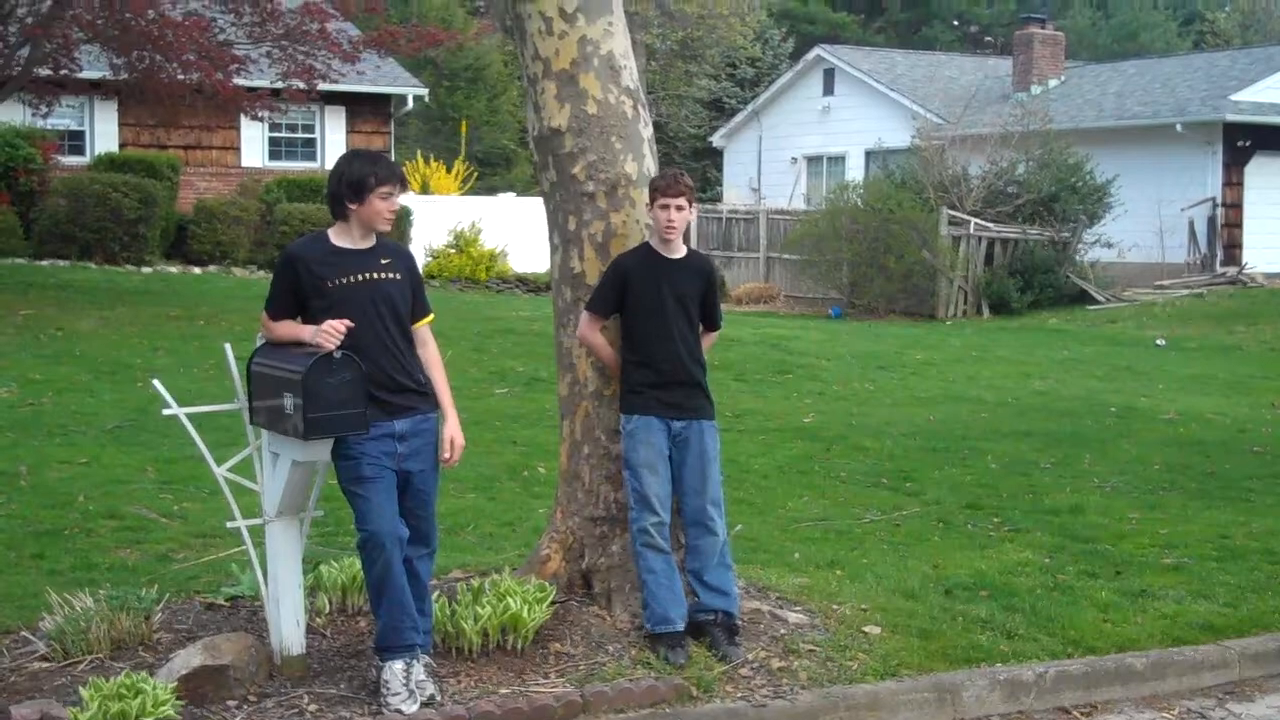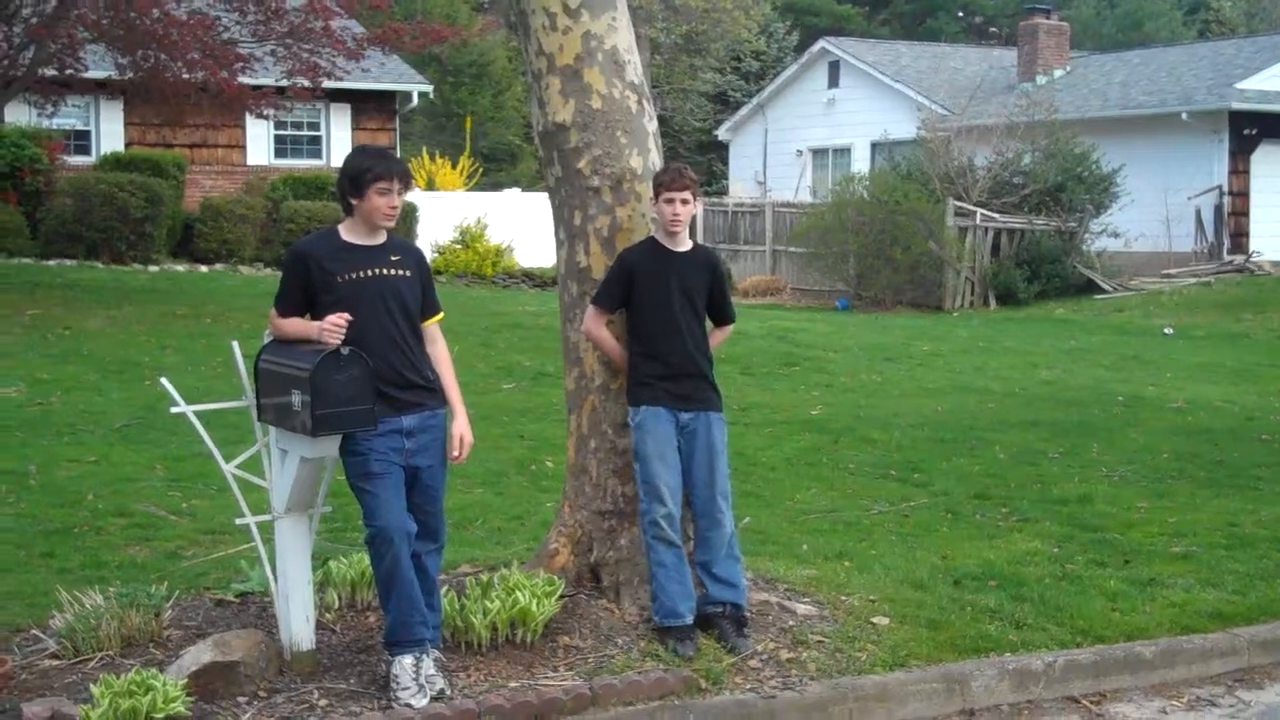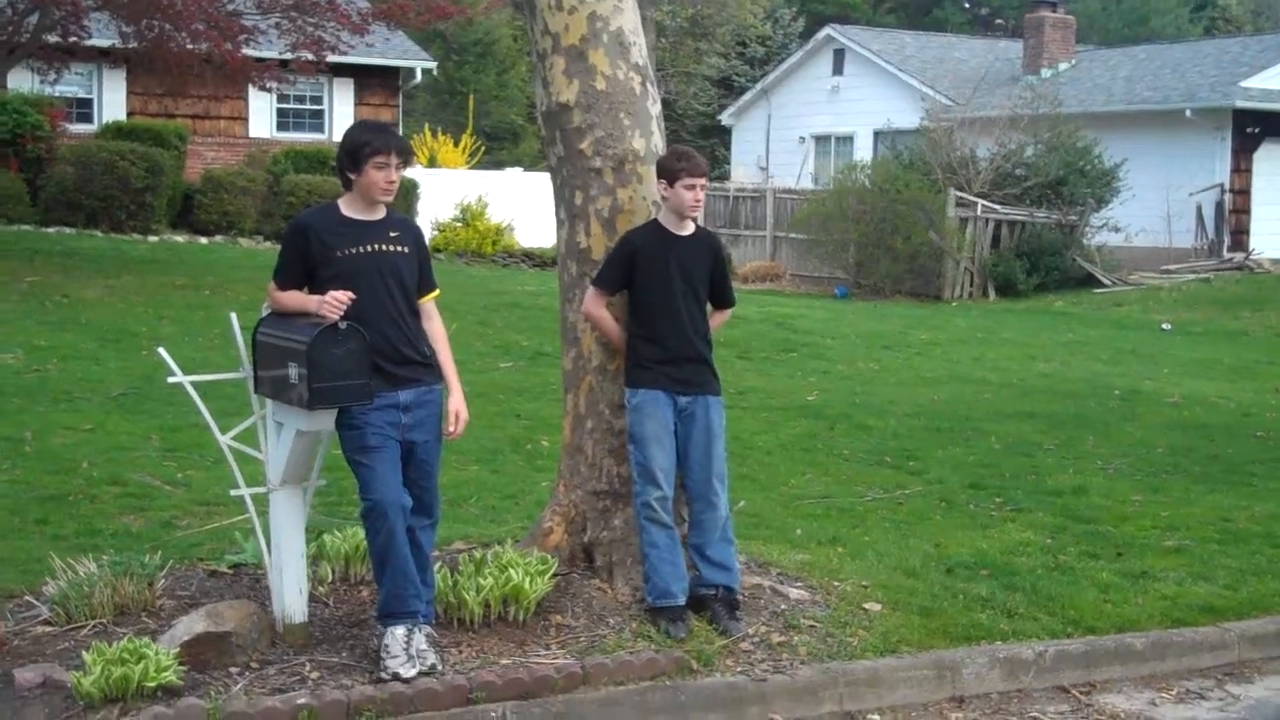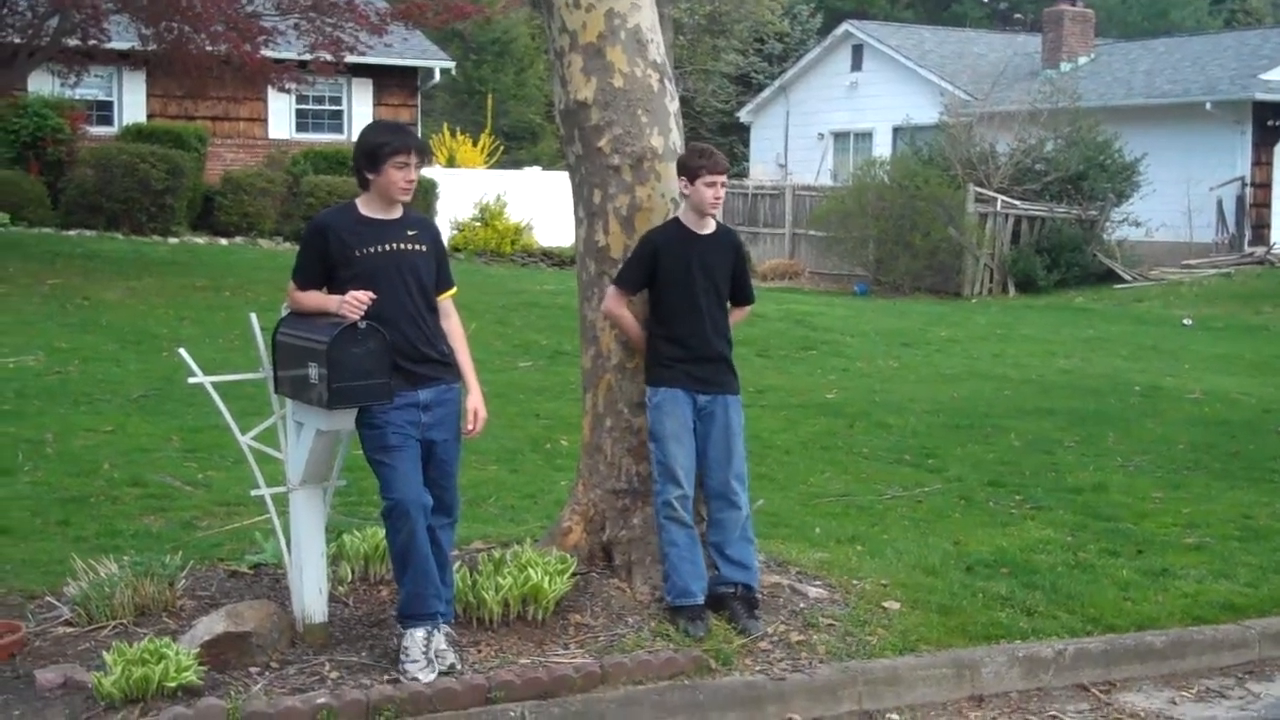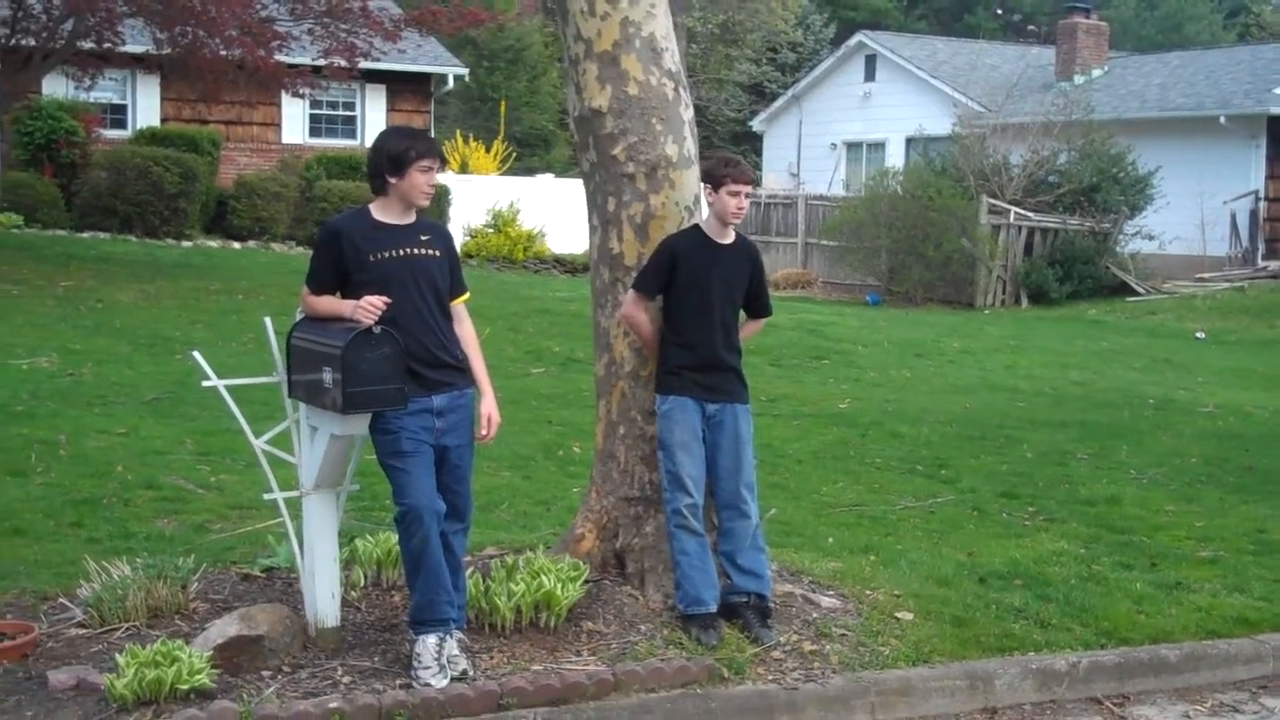
dt=0.4s
person 1, frame 1
left shoulder: (399, 258)
right shoulder: (303, 258)
right elbow: (272, 326)
left wrist: (449, 414)
right wrist: (311, 332)
left hip: (417, 421)
right hip: (360, 429)
left knee: (419, 540)
right knee: (383, 537)
left ankle: (414, 651)
right ankle: (400, 655)
person 1, frame 2
left shoulder: (409, 256)
right shoulder: (312, 254)
left elbow: (432, 338)
right elbow: (280, 322)
left wrist: (459, 413)
right wrist: (317, 328)
left hip: (426, 418)
right hip: (367, 425)
left knee: (427, 535)
right knee: (390, 532)
left ankle: (424, 646)
right ankle: (410, 650)
person 1, frame 3
left shoulder: (408, 232)
right shoulder: (312, 228)
right elbow: (279, 296)
left wrist: (454, 389)
right wrist: (316, 303)
left hip: (422, 392)
right hip: (364, 398)
left knee: (421, 511)
right knee: (385, 506)
left ankle: (418, 620)
right ankle: (401, 622)
person 1, frame 4
left shoulder: (424, 230)
right shoulder: (330, 228)
right elbow: (298, 296)
left wrist: (472, 387)
right wrist: (337, 302)
left hip: (441, 391)
right hip: (384, 398)
left knee: (441, 509)
right knee: (406, 505)
left ankle: (436, 621)
right ankle: (421, 624)
person 1, frame 5
left shoulder: (438, 236)
right shoulder: (344, 232)
right elbow: (312, 301)
left wrist: (486, 391)
right wrist: (351, 307)
left hip: (454, 397)
right hip: (398, 404)
left knee: (454, 515)
right knee: (419, 510)
left ankle: (448, 626)
right ankle: (432, 630)
person 2, frame 1
left shoulder: (701, 269)
right shoulder: (628, 266)
right elbow: (588, 329)
left wrist: (682, 366)
right wrist: (632, 371)
left hip: (696, 409)
right hip: (644, 412)
left knee: (707, 516)
right knee: (651, 521)
left ankle: (716, 613)
right ankle: (665, 623)
person 2, frame 2
left shoulder: (707, 263)
right shoulder: (633, 260)
left elbow: (724, 325)
right elbow: (593, 324)
left wrist: (691, 360)
right wrist: (637, 367)
left hip: (703, 401)
right hip: (652, 404)
left knee: (714, 508)
right knee: (663, 513)
left ankle: (725, 606)
right ankle: (675, 617)
person 2, frame 3
left shoulder: (709, 246)
right shoulder: (636, 243)
right elbow: (593, 305)
left wrist: (691, 343)
right wrist: (636, 349)
left hip: (701, 385)
right hip: (650, 387)
left knee: (710, 492)
right knee: (655, 494)
left ankle: (717, 588)
right ankle: (666, 597)
person 2, frame 4
left shoulder: (730, 243)
right shoulder: (658, 242)
right elbow: (614, 304)
left wrist: (710, 340)
right wrist: (655, 347)
left hip: (721, 382)
right hip: (670, 385)
left knee: (730, 490)
right knee: (676, 493)
left ankle: (736, 587)
right ankle: (686, 597)
person 2, frame 5
left shoulder: (748, 254)
right shoulder: (678, 247)
right elbow: (632, 309)
left wrist: (721, 350)
right wrist: (672, 356)
left hip: (730, 392)
right hip: (680, 393)
left knee: (739, 499)
right knee: (685, 502)
left ankle: (749, 596)
right ankle: (698, 605)
